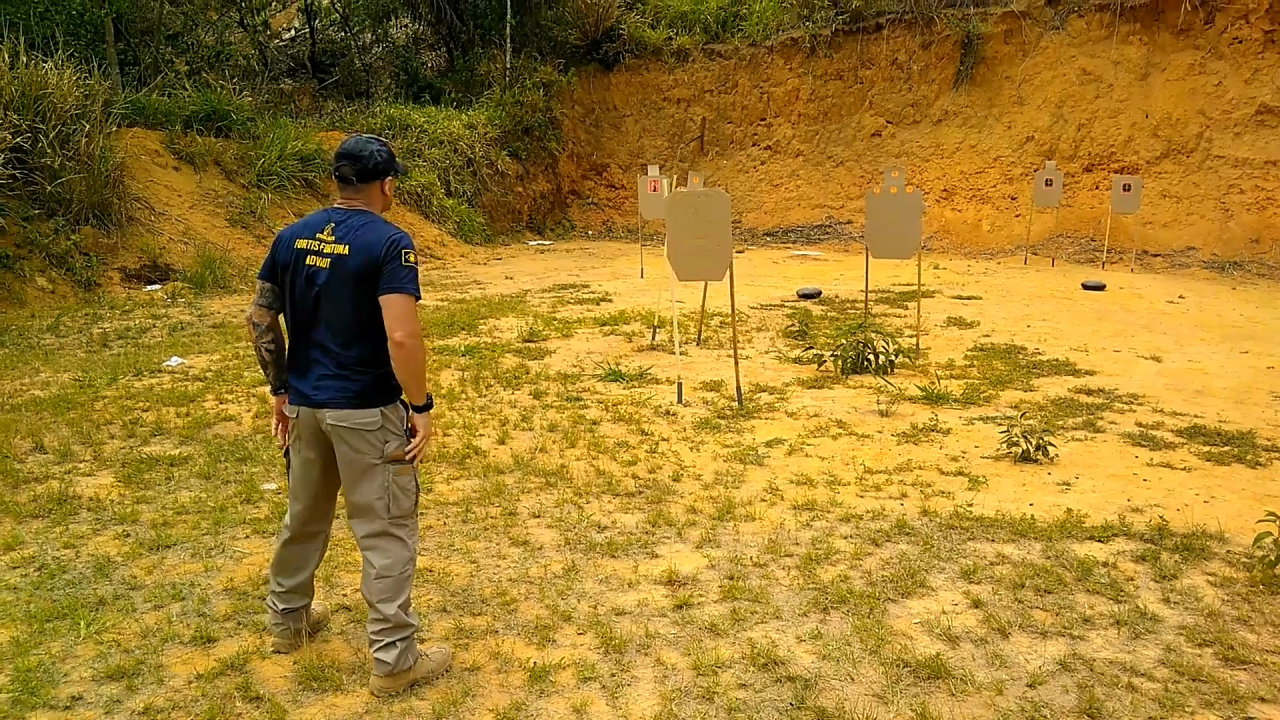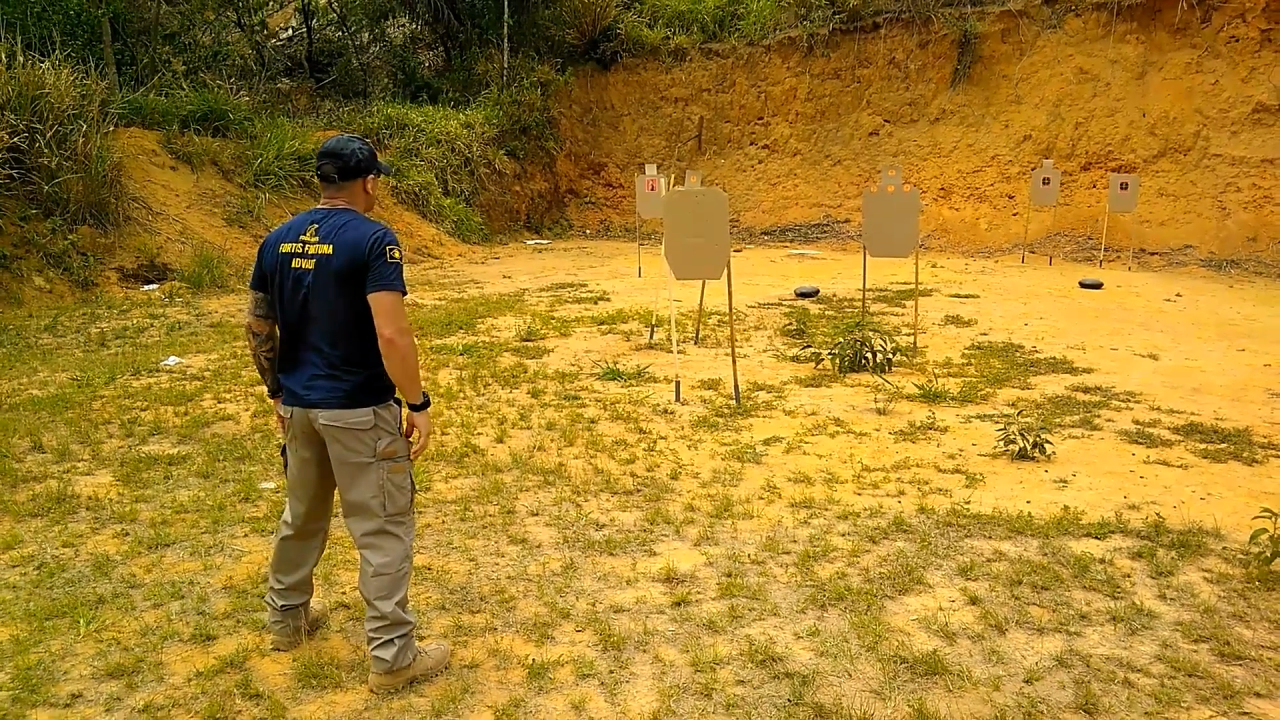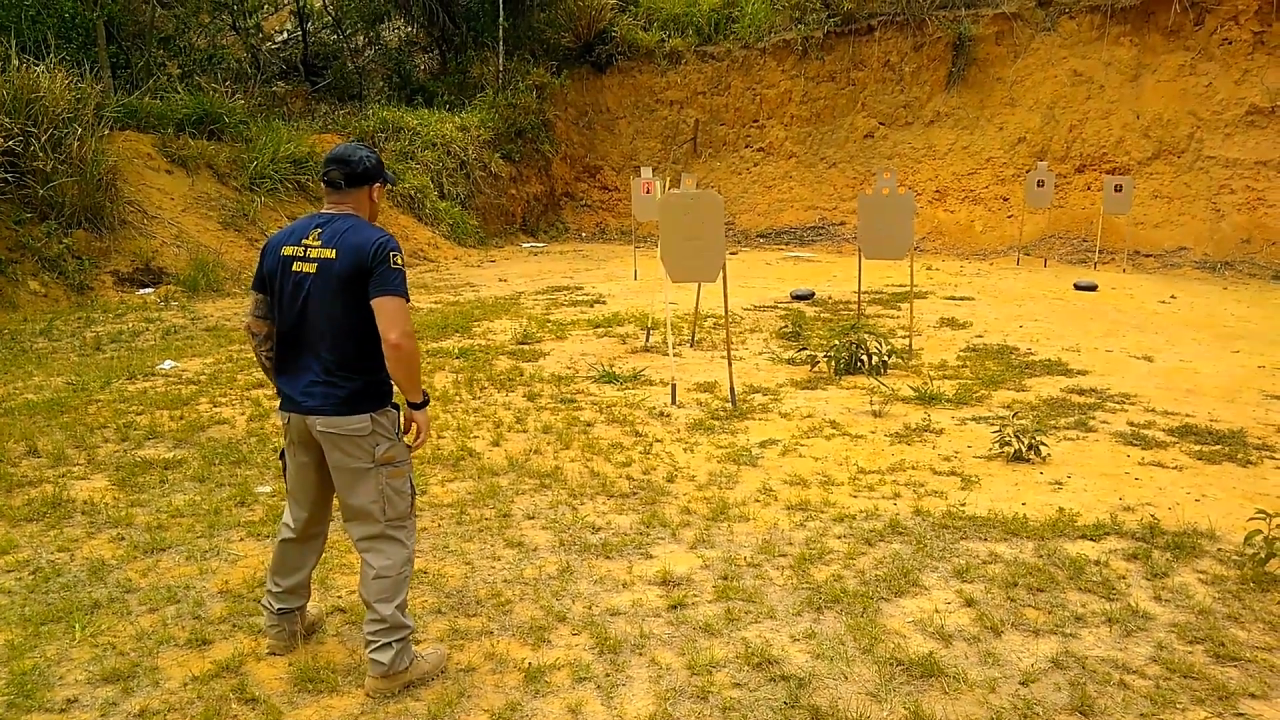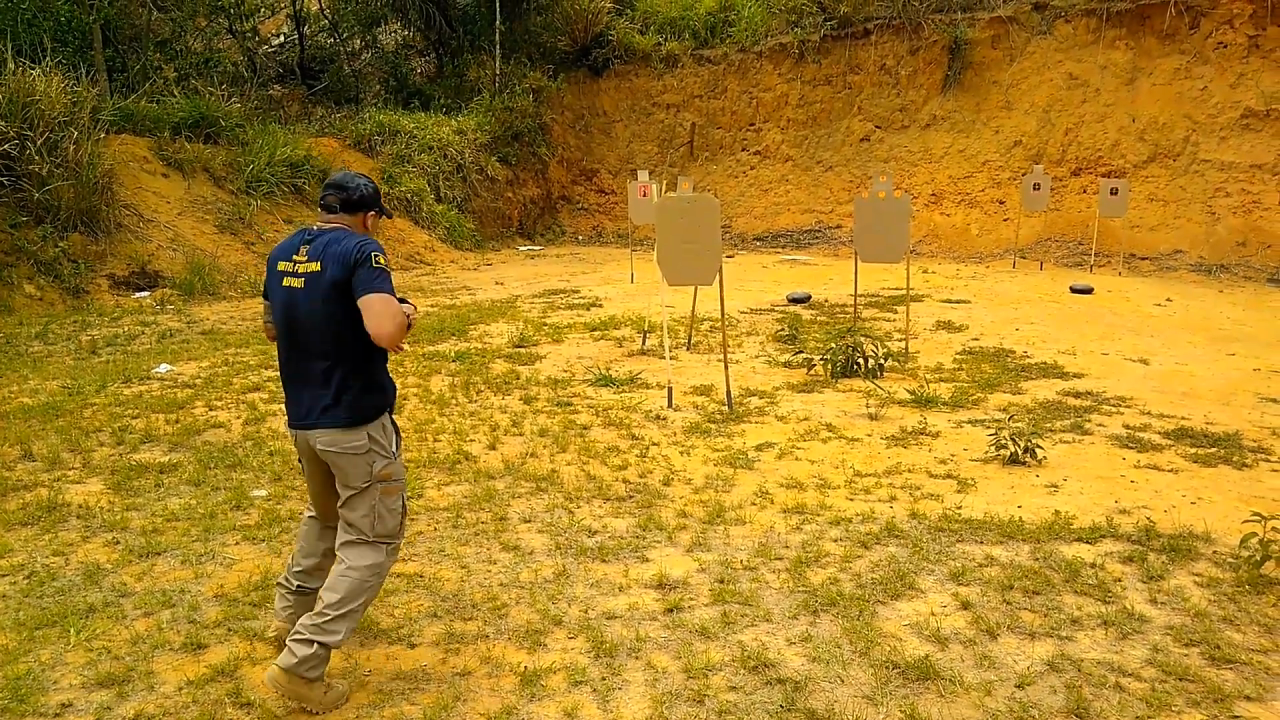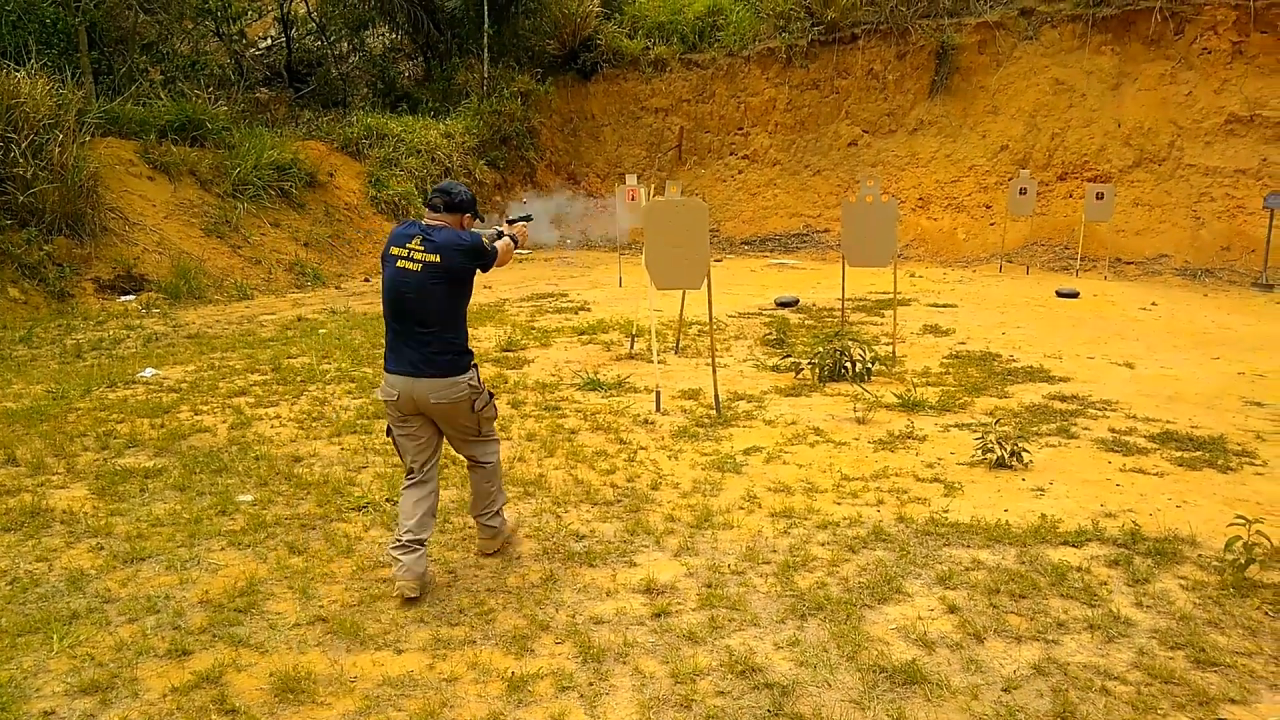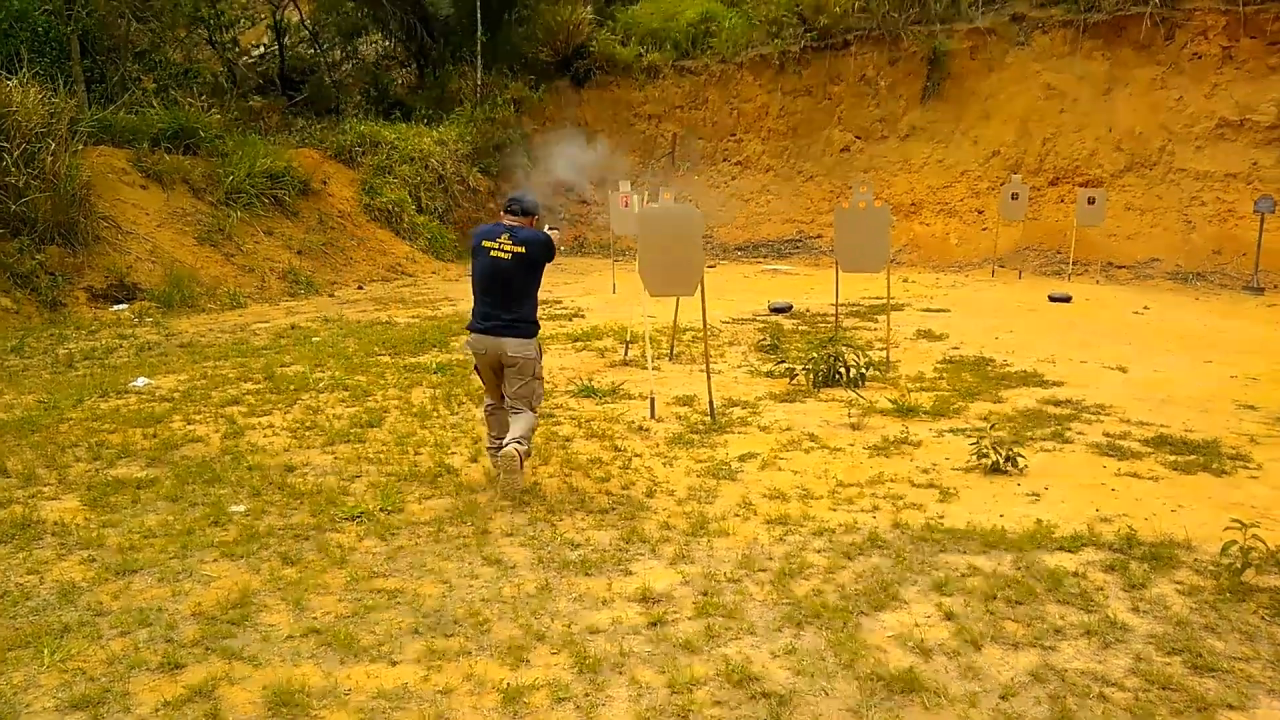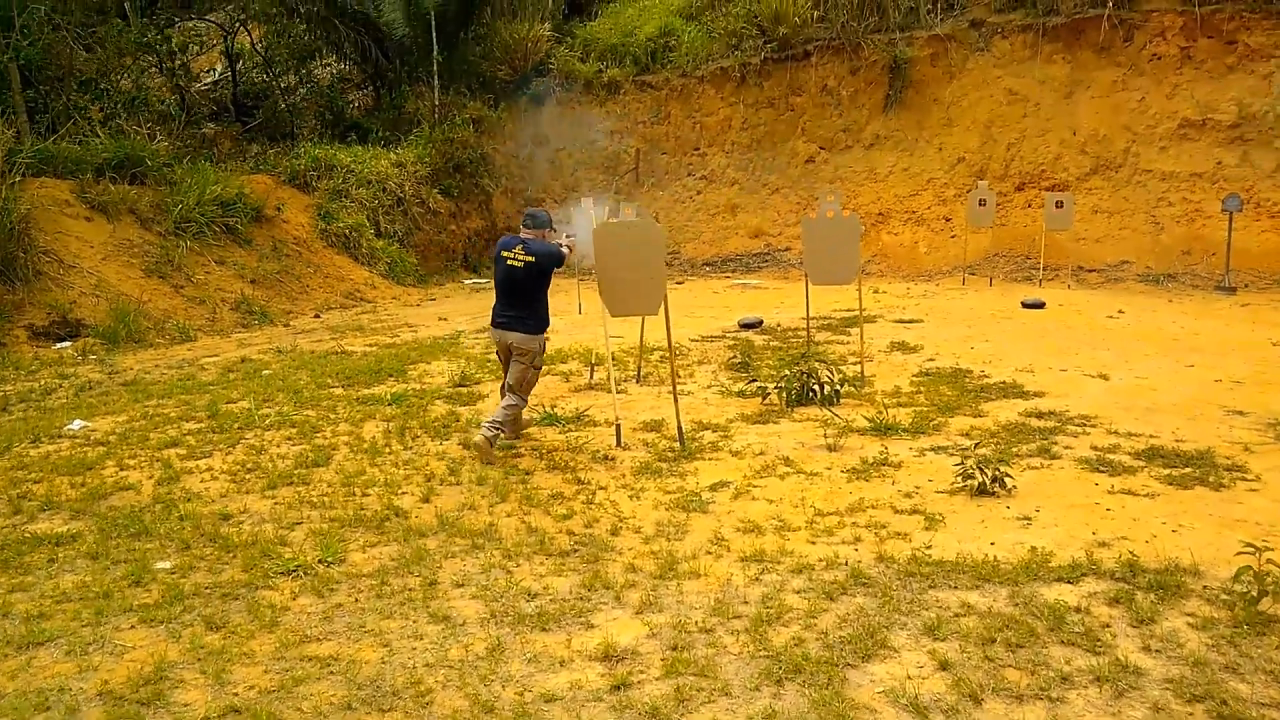
dt=0.7s
person 1, frame 1
left shoulder: (292, 236)
right shoulder: (388, 242)
left elbow: (261, 320)
right elbow: (402, 339)
left wrist: (280, 389)
right wrist: (421, 407)
left hip: (306, 404)
right hip: (367, 410)
left knee: (303, 516)
right knee: (387, 532)
left ankle: (288, 619)
right ankle: (393, 659)
person 1, frame 2
left shoulder: (277, 241)
right shoulder: (372, 239)
left elbow: (258, 327)
right elbow: (391, 335)
left wrist: (277, 392)
right wrist: (418, 404)
left hip: (300, 405)
right hip: (359, 409)
left knee: (301, 513)
right knee: (383, 529)
left ankle: (286, 618)
right ankle: (391, 656)
person 1, frame 3
left shoulder: (279, 243)
right shoulder: (373, 245)
left elbow: (258, 327)
right elbow: (395, 340)
right wrist: (417, 402)
left hip: (297, 409)
right hip: (357, 413)
left knee: (301, 520)
right knee: (385, 533)
left ankle: (282, 621)
right ankle: (389, 660)
person 1, frame 4
left shoulder: (281, 255)
right shoulder: (356, 251)
right elbow: (383, 333)
right wrist: (401, 316)
left hip: (303, 422)
right hip: (356, 426)
left knee: (325, 514)
right knee: (370, 543)
left ankle: (292, 609)
right ankle: (301, 662)
person 1, frame 5
left shoulder: (398, 236)
right shoulder: (463, 245)
right elbow: (500, 256)
left wrist: (495, 238)
right wrist: (512, 237)
left hip: (398, 381)
right hip: (450, 381)
left knee: (418, 474)
right knee: (482, 451)
left ankle: (408, 569)
right ankle: (491, 530)
person 1, frame 6
left shoulder: (480, 235)
right shoulder: (539, 241)
left hip: (481, 338)
right hip: (520, 341)
left knee: (495, 399)
right knee: (522, 406)
left ankle: (498, 455)
right ankle: (514, 449)
person 1, frame 7
left shoulder: (504, 245)
right shoulder: (547, 252)
right elbow: (562, 257)
right wrist: (566, 246)
left hip: (499, 329)
right hip: (527, 335)
left knee: (513, 380)
right knee: (516, 393)
left ankle: (511, 425)
right ankle: (487, 436)
